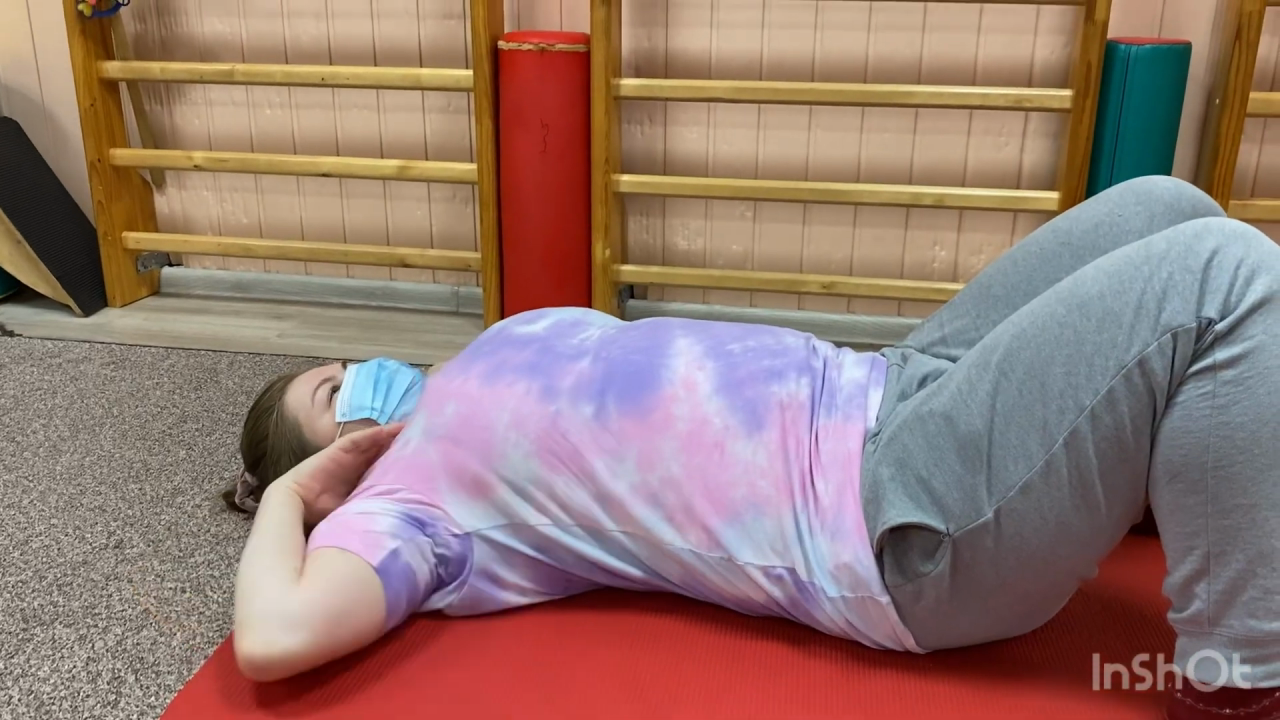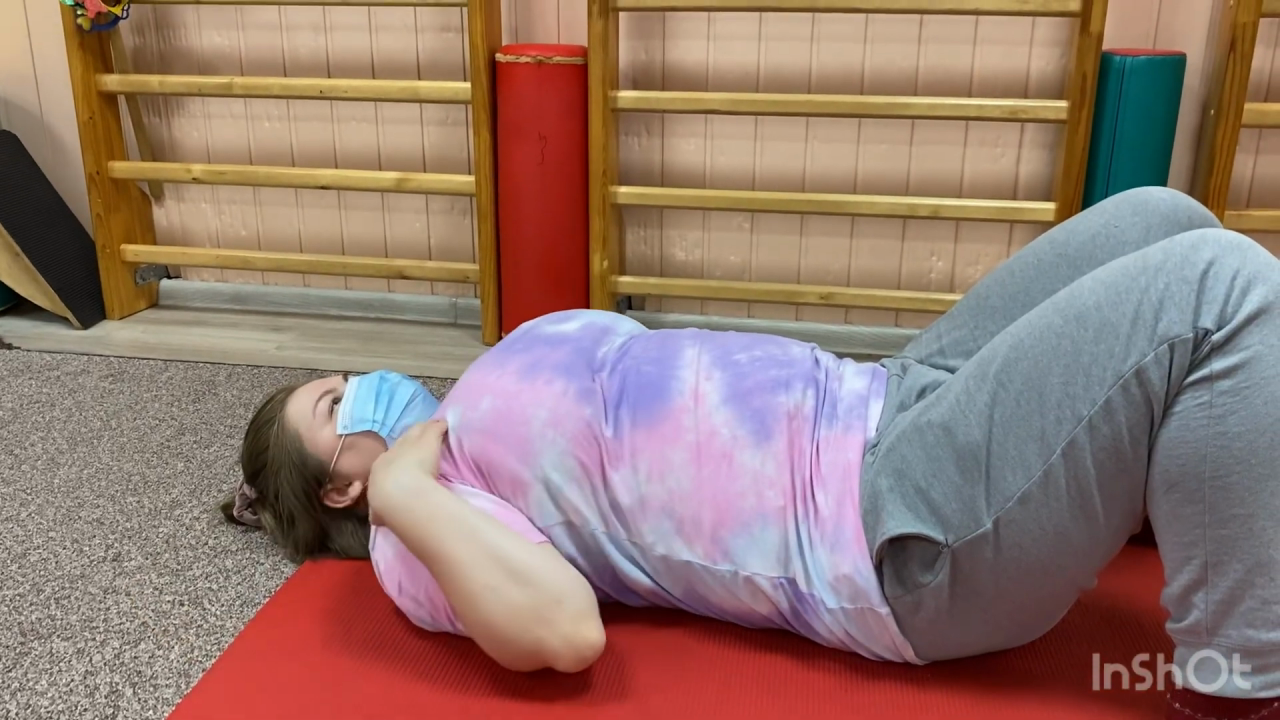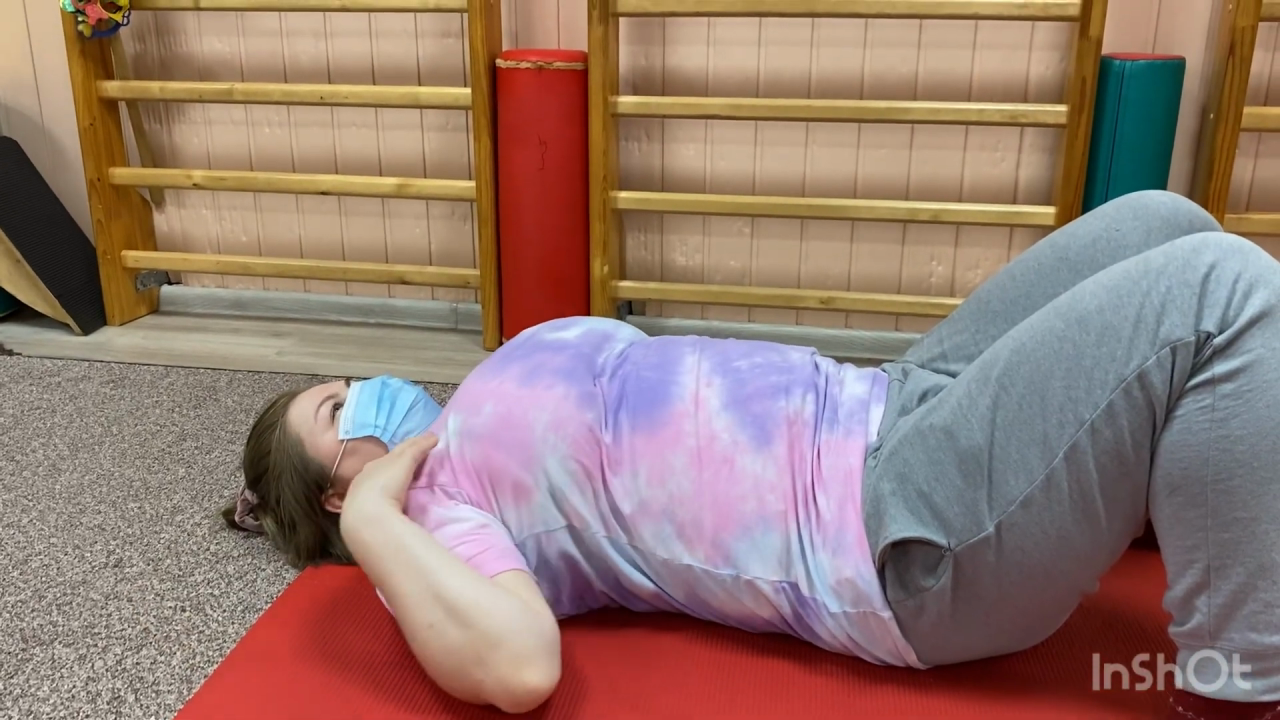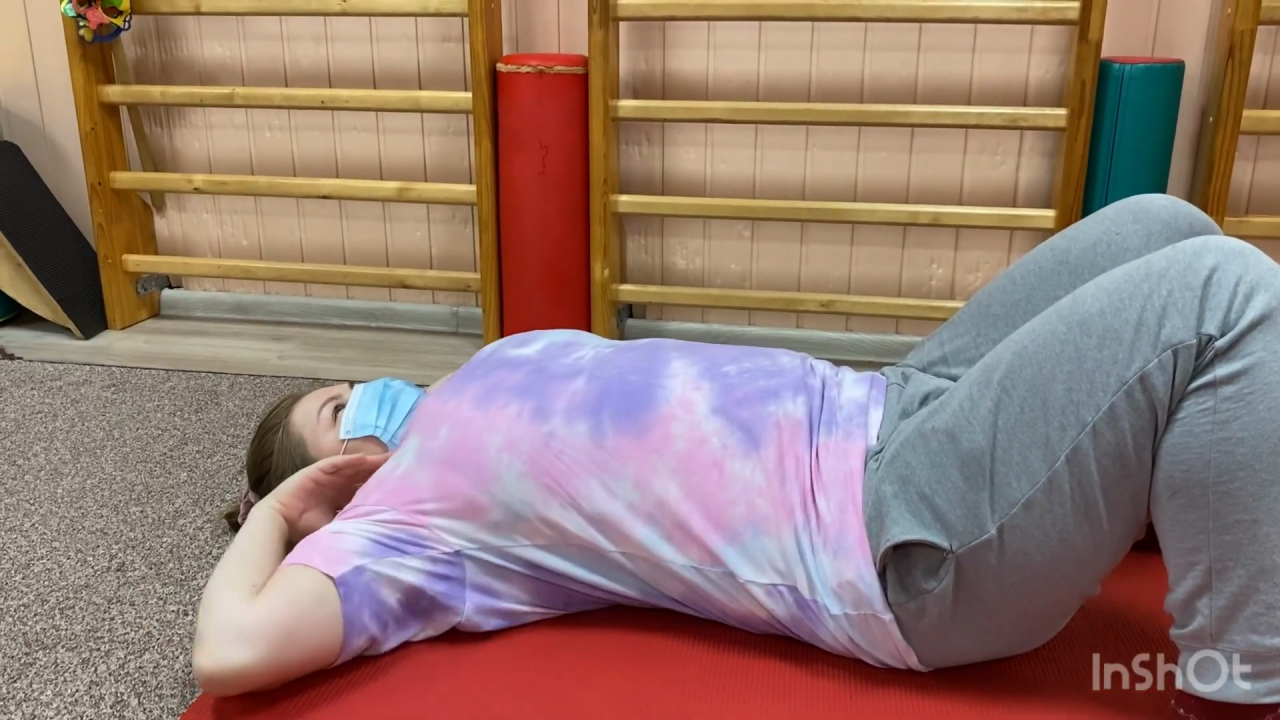
dt=0.7s
person 1, frame 1
left shoulder: (468, 407)
right shoulder: (410, 498)
right wrist: (283, 492)
left hip: (889, 398)
right hip: (907, 520)
left knee: (1166, 210)
person 1, frame 2
left shoulder: (477, 419)
right shoulder: (424, 521)
right elbow: (567, 630)
right wrist: (400, 492)
left hip: (886, 408)
right hip: (912, 535)
left knee: (1159, 221)
person 1, frame 3
left shoulder: (478, 422)
right shoulder: (433, 515)
right wrist: (359, 520)
left hip: (890, 412)
right hip: (913, 536)
left knee: (1159, 225)
person 1, frame 4
left shoulder: (460, 422)
right shoulder: (401, 516)
right wrist: (265, 515)
left hip: (885, 415)
right hip: (913, 544)
left knee: (1161, 229)
